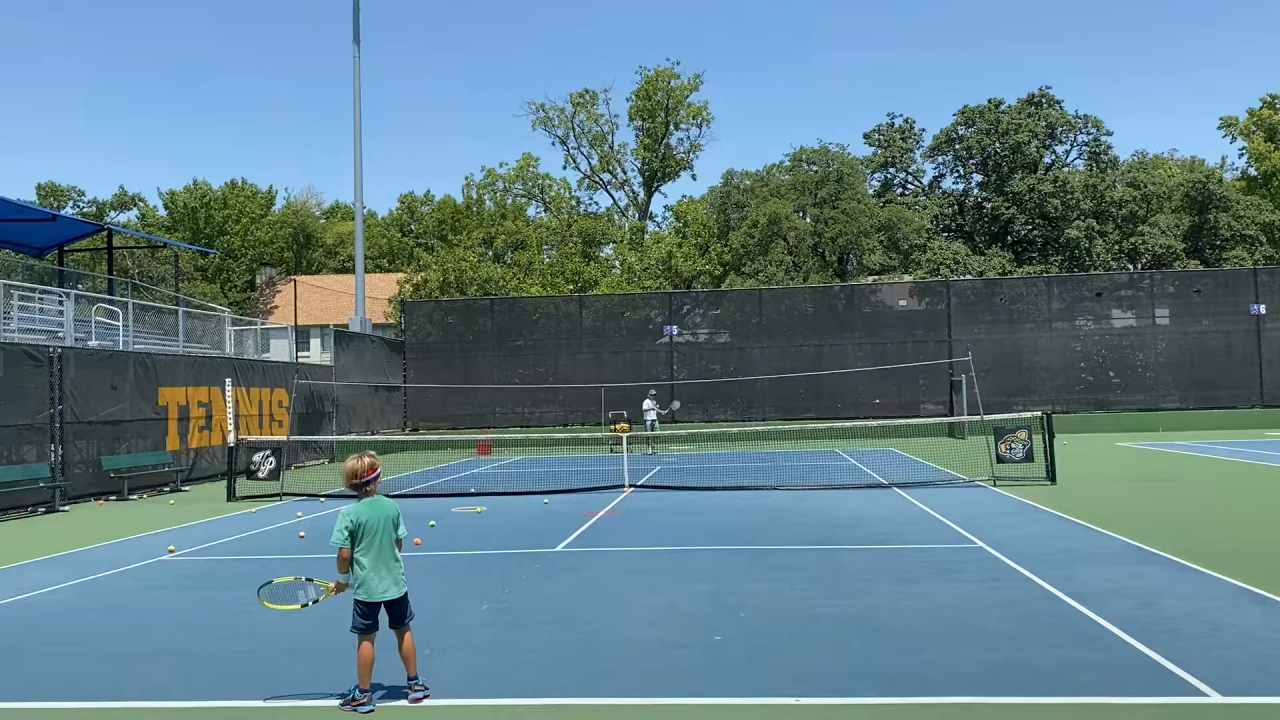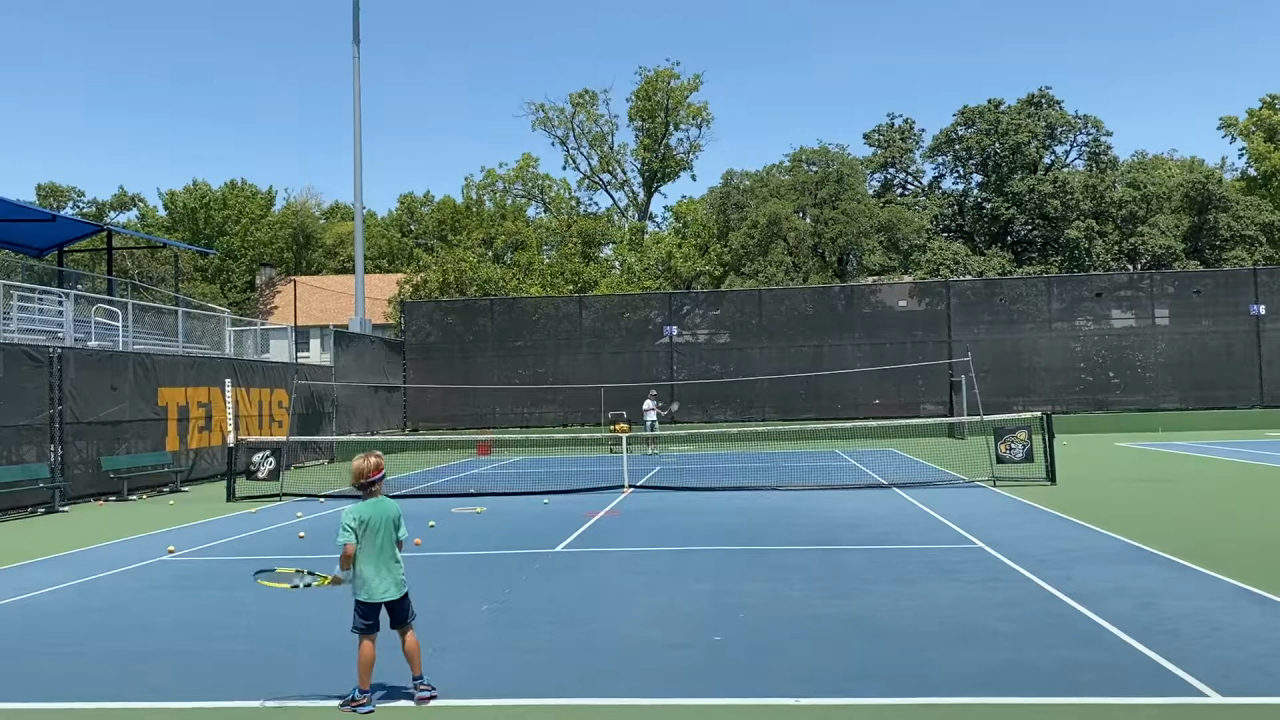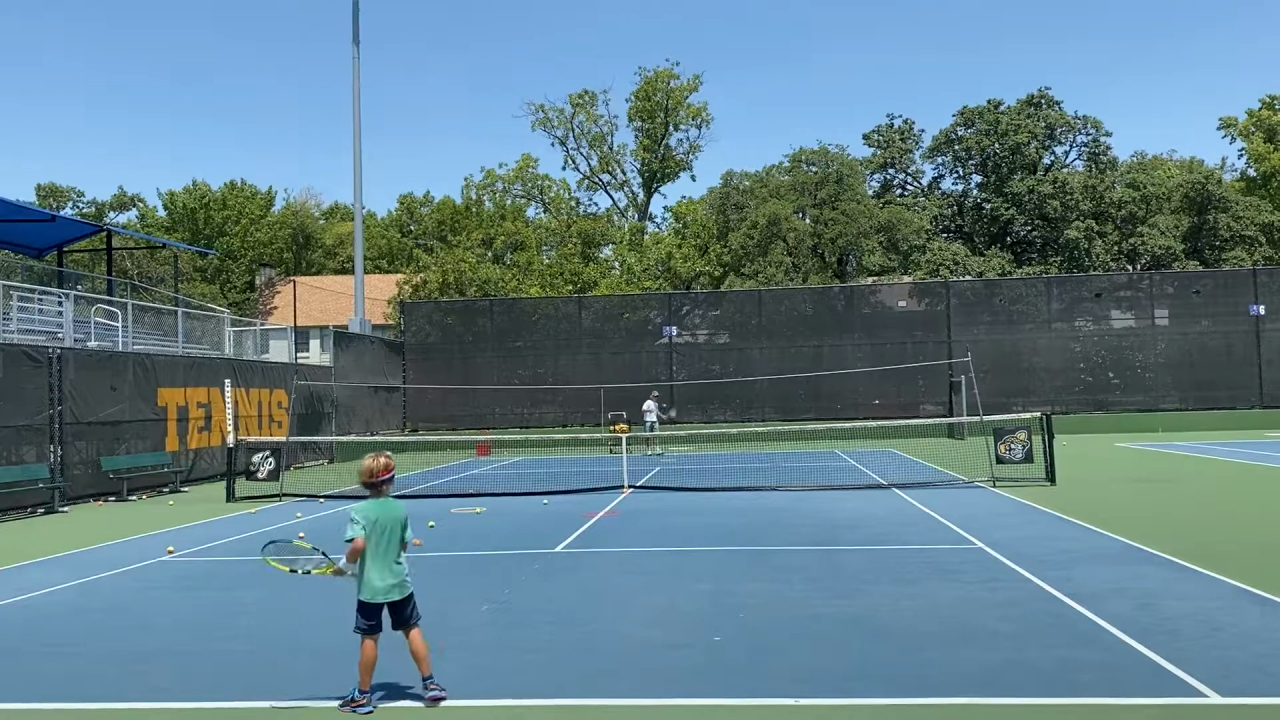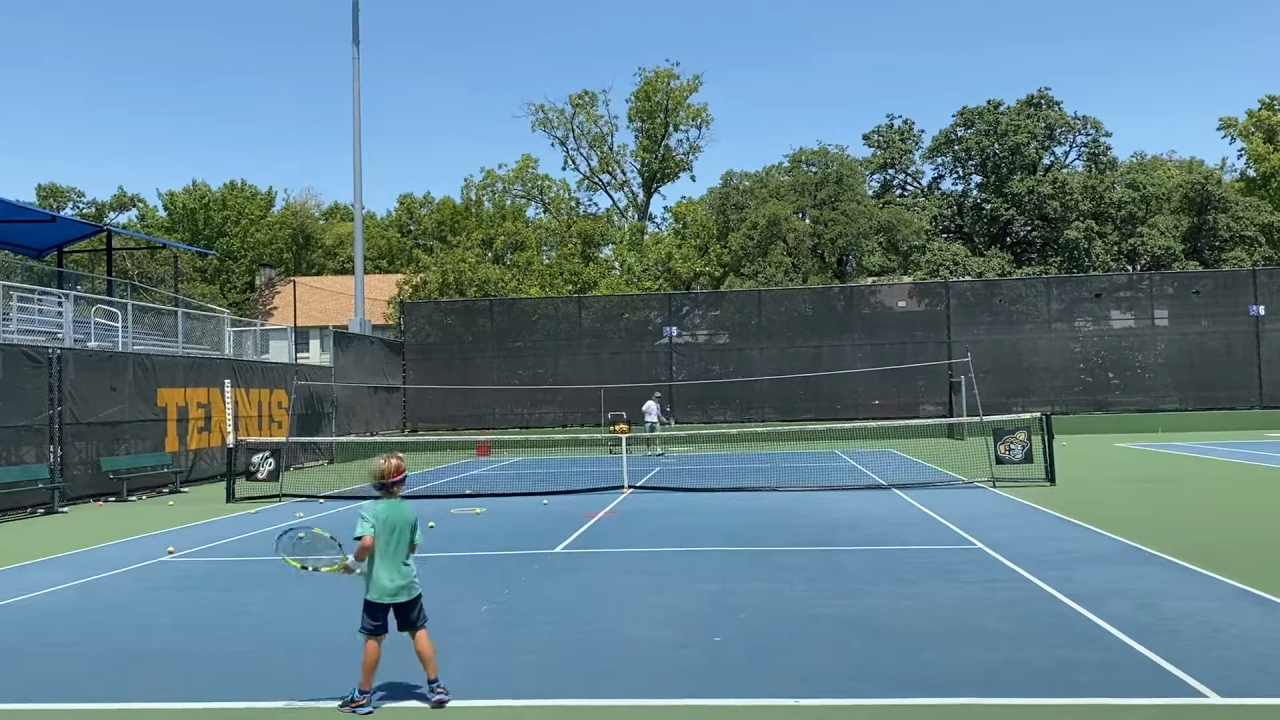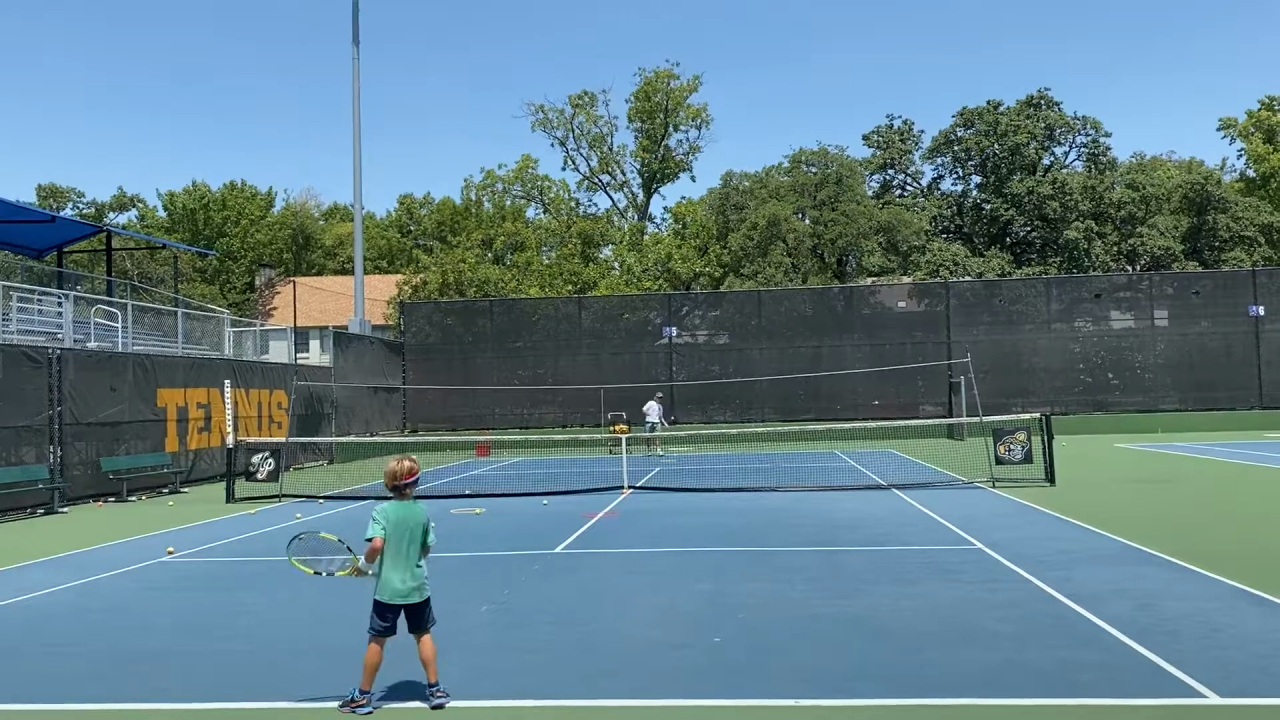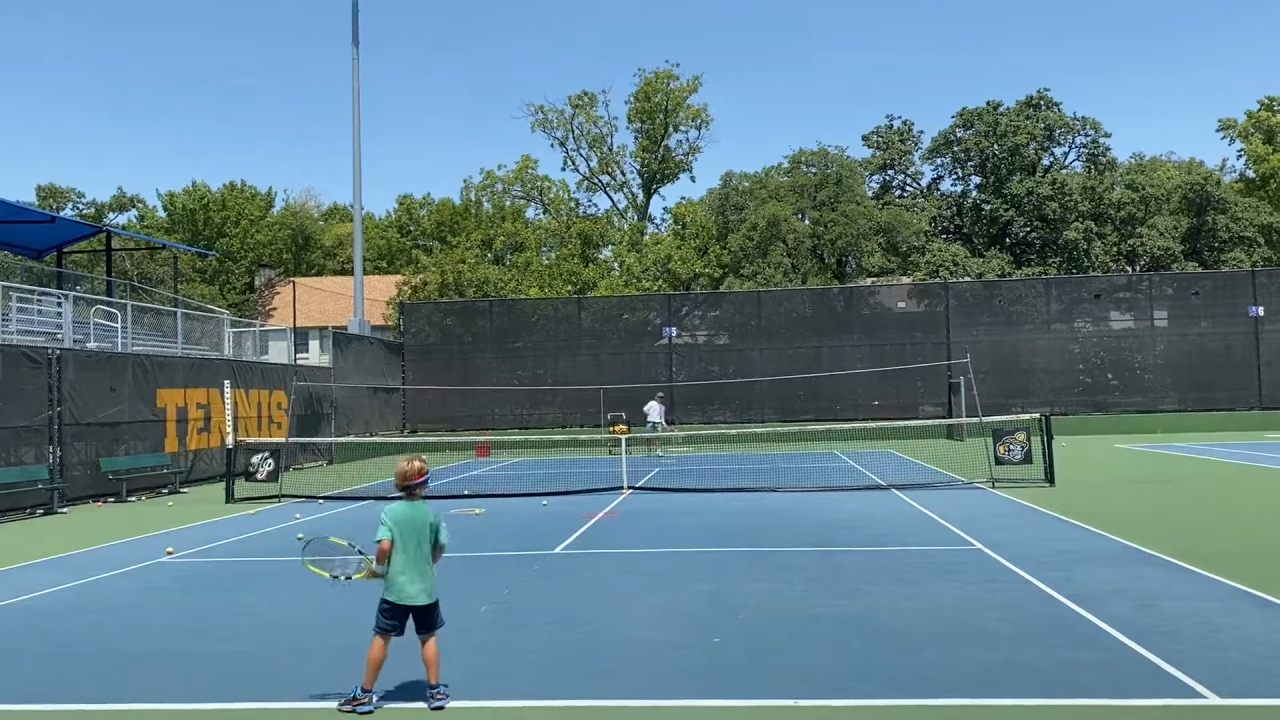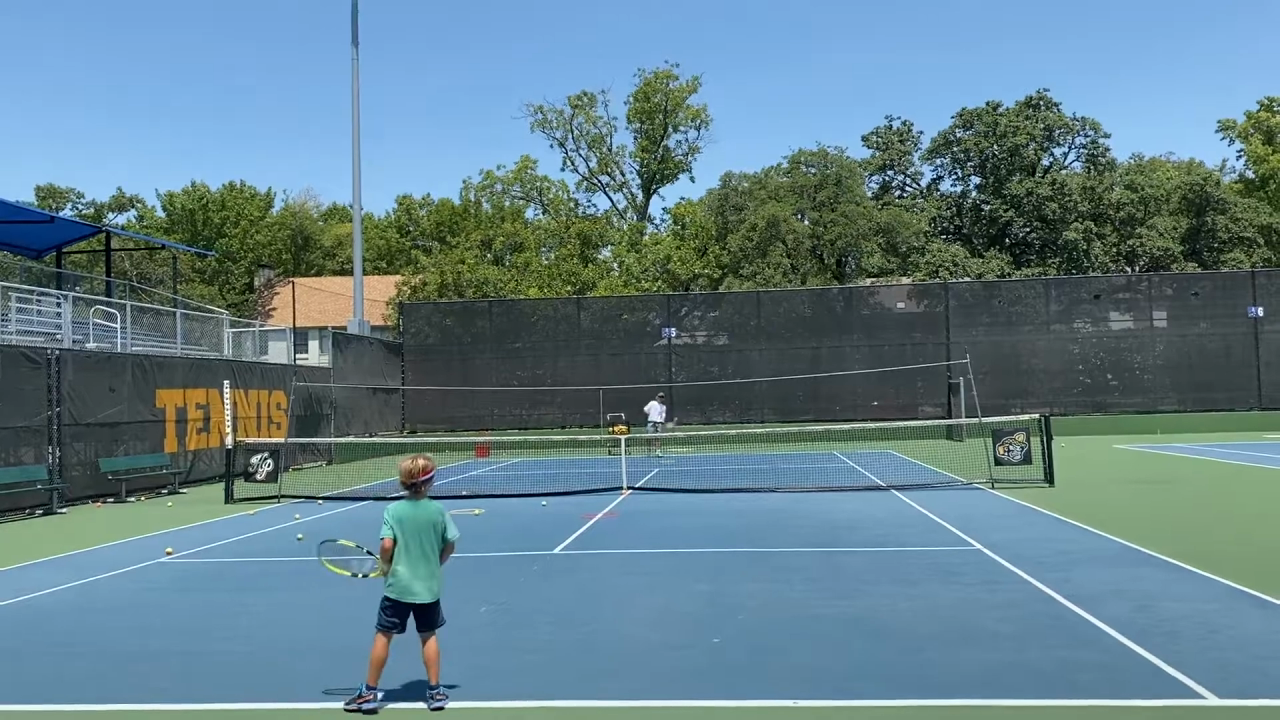
dt=0.1s
person 1, frame 1
left shoulder: (348, 513)
right shoulder: (391, 506)
left elbow: (344, 554)
right elbow: (399, 543)
left wrist: (342, 579)
left hip: (366, 586)
right hip: (395, 582)
left knee: (366, 638)
right knee: (403, 631)
left ankle: (363, 695)
right ankle: (414, 684)
person 1, frame 2
left shoulder: (352, 512)
right shoulder: (394, 507)
left elbow: (349, 552)
right elbow: (400, 544)
left wrist: (341, 575)
left hip: (367, 586)
right hip: (395, 582)
left knee: (367, 638)
right knee: (406, 630)
left ankle: (363, 696)
right ankle: (420, 684)
person 1, frame 3
left shoulder: (360, 511)
right shoulder: (400, 508)
left elbow: (358, 546)
right elbow: (403, 545)
left wrist: (344, 566)
left hip: (371, 586)
right hip: (399, 583)
left knee: (369, 638)
right knee: (412, 630)
left ankle: (363, 695)
right ankle: (429, 683)
person 1, frame 4
left shoulder: (370, 510)
right shoulder: (410, 510)
left elbow: (366, 544)
right elbow: (412, 548)
left wrist: (352, 563)
left hip: (379, 586)
right hip: (407, 584)
left knee: (373, 639)
right knee: (419, 632)
left ankle: (363, 695)
right ankle: (435, 686)
person 1, frame 5
left shoulder: (381, 511)
right shoulder: (423, 512)
left elbow: (376, 546)
right elbow: (426, 550)
left wrist: (364, 565)
left hip: (388, 588)
right hip: (418, 587)
left knee: (377, 641)
right knee: (423, 636)
left ankle: (363, 696)
right ankle: (435, 690)
person 1, frame 6
left shoulder: (390, 511)
right shoulder: (433, 513)
left elbow: (384, 548)
right elbow: (439, 550)
left wrist: (379, 568)
left hip: (396, 588)
right hip: (426, 589)
left knee: (382, 639)
right knee: (428, 637)
left ankle: (365, 694)
right ankle: (436, 691)
person 1, frame 7
left shoulder: (394, 510)
right shoulder: (439, 511)
left elbow: (386, 547)
right elbow: (450, 546)
left wrist: (388, 567)
left hip: (398, 586)
right hip: (429, 586)
left knee: (383, 635)
right knee: (429, 637)
left ankle: (369, 693)
right ankle: (435, 692)
